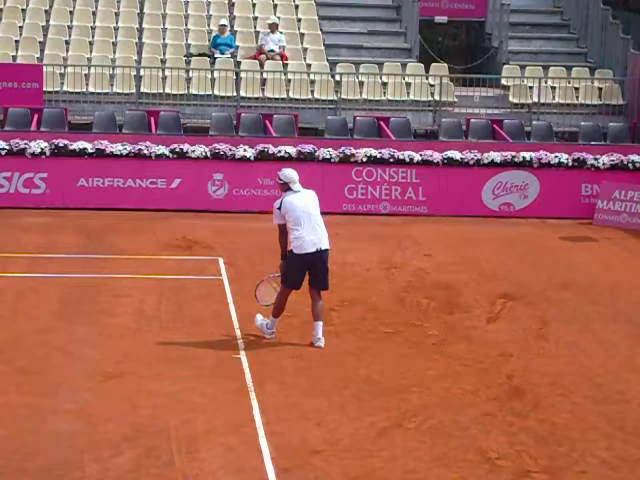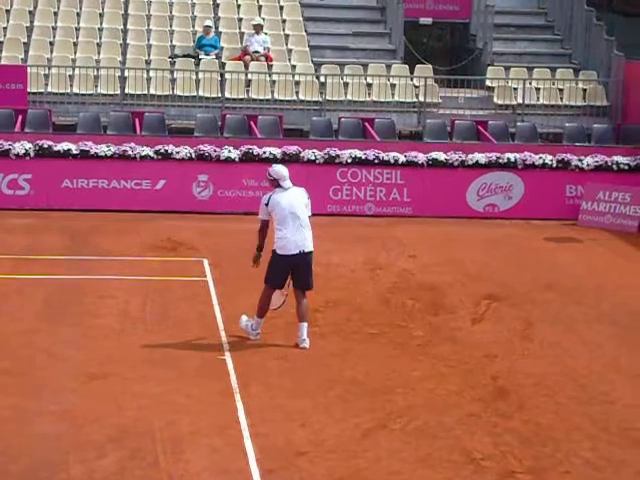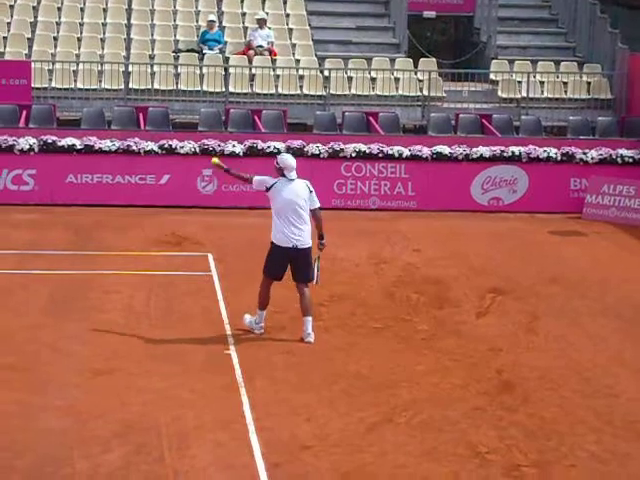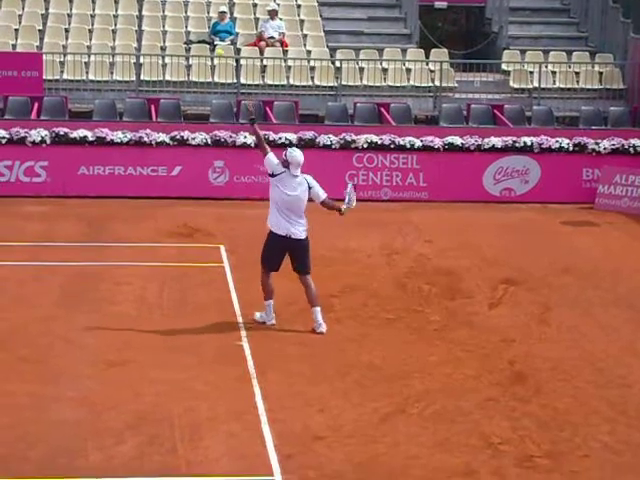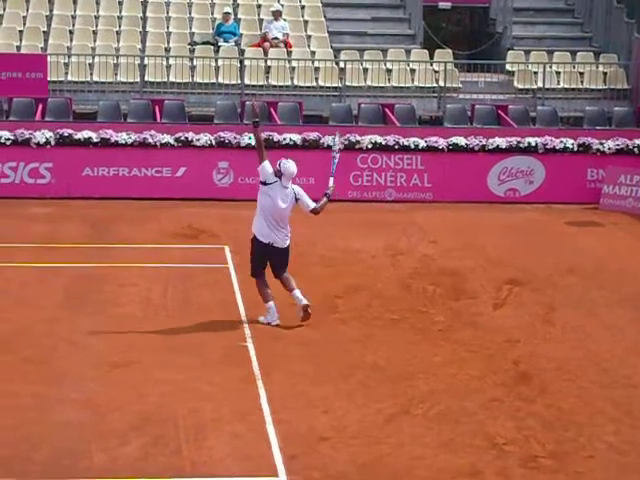
dt=0.2s
person 1, frame 1
left shoulder: (280, 204)
right shoulder: (312, 195)
left elbow: (283, 234)
left wrist: (283, 257)
left hip: (300, 251)
right hip: (322, 248)
left knee: (285, 289)
right knee: (316, 293)
left ankle: (270, 327)
right ankle: (318, 336)
person 1, frame 2
left shoulder: (269, 200)
right shoulder: (303, 194)
left elbow: (263, 228)
left wrist: (259, 250)
left hip: (284, 251)
right hip: (306, 250)
left knee: (269, 289)
right knee: (301, 294)
left ankle: (254, 328)
right ankle: (303, 337)
person 1, frame 3
left shoulder: (272, 183)
right shoulder: (307, 186)
left elbow: (246, 178)
right elbow: (317, 215)
left wrist: (225, 169)
right wrist: (321, 238)
left hip: (282, 245)
right hip: (304, 244)
left knee: (265, 283)
right knee: (303, 287)
left ankle: (258, 324)
right ankle: (307, 332)
person 1, frame 4
left shoulder: (277, 172)
right shoulder: (307, 181)
left elbow: (262, 145)
right elbow: (326, 202)
left wrist: (252, 121)
right wrist: (340, 208)
left hip: (277, 235)
right hip: (300, 237)
left knee: (266, 272)
right knee: (305, 278)
left ankle: (269, 315)
right ankle: (319, 322)
person 1, frame 5
left shoulder: (268, 180)
right shoulder: (296, 192)
left elbow: (260, 149)
right elbow: (316, 210)
left wrist: (255, 123)
right wrist: (327, 197)
left hip: (261, 240)
right hip: (282, 242)
left knee: (259, 277)
right knee: (283, 275)
left ankle: (272, 315)
right ankle: (302, 301)
